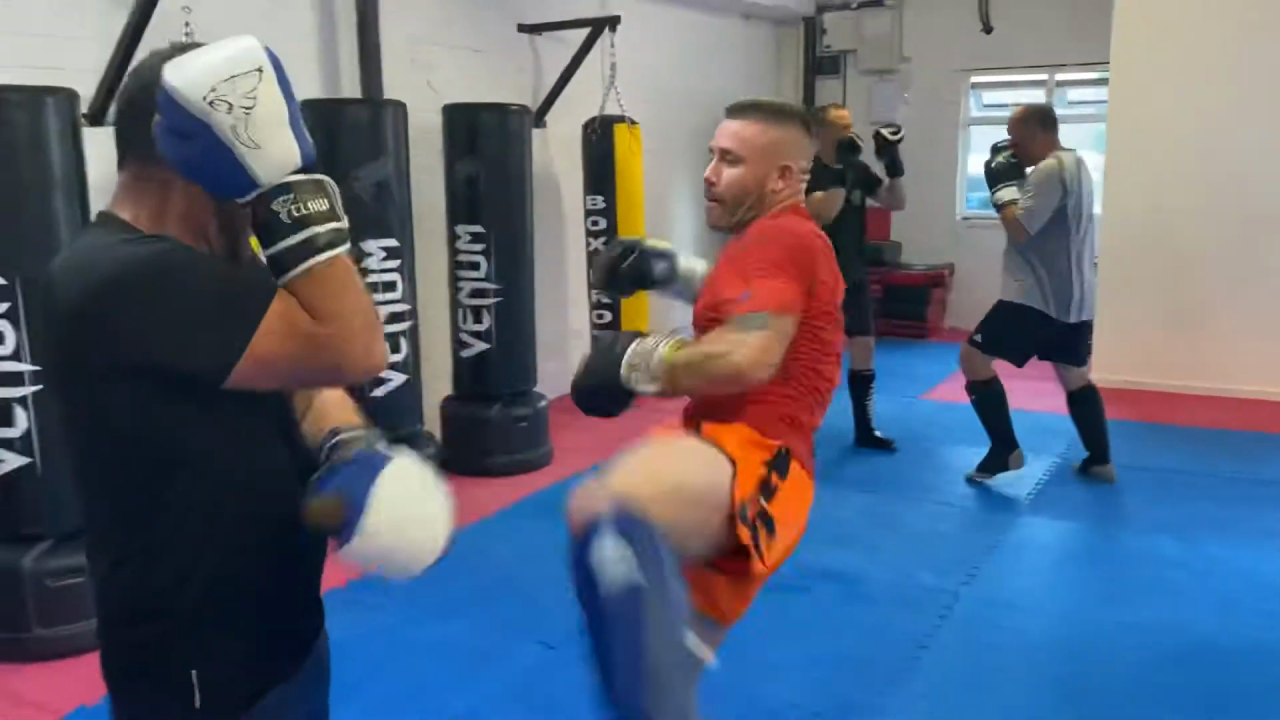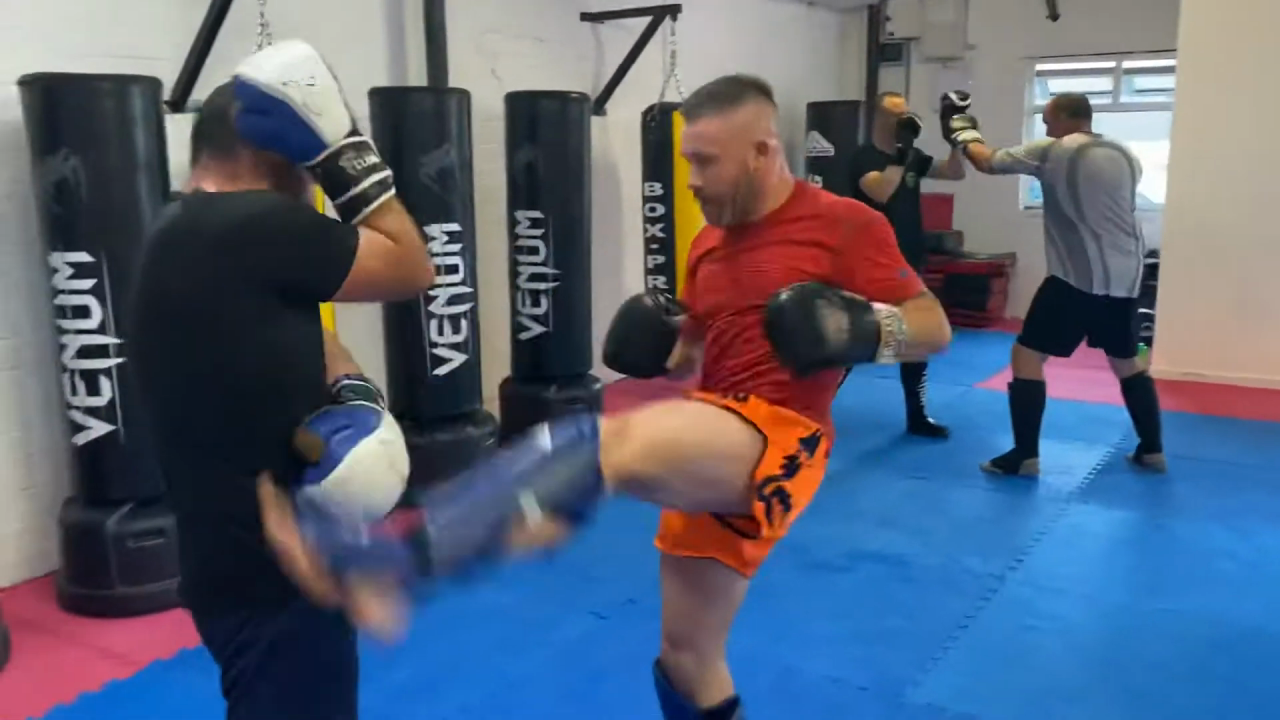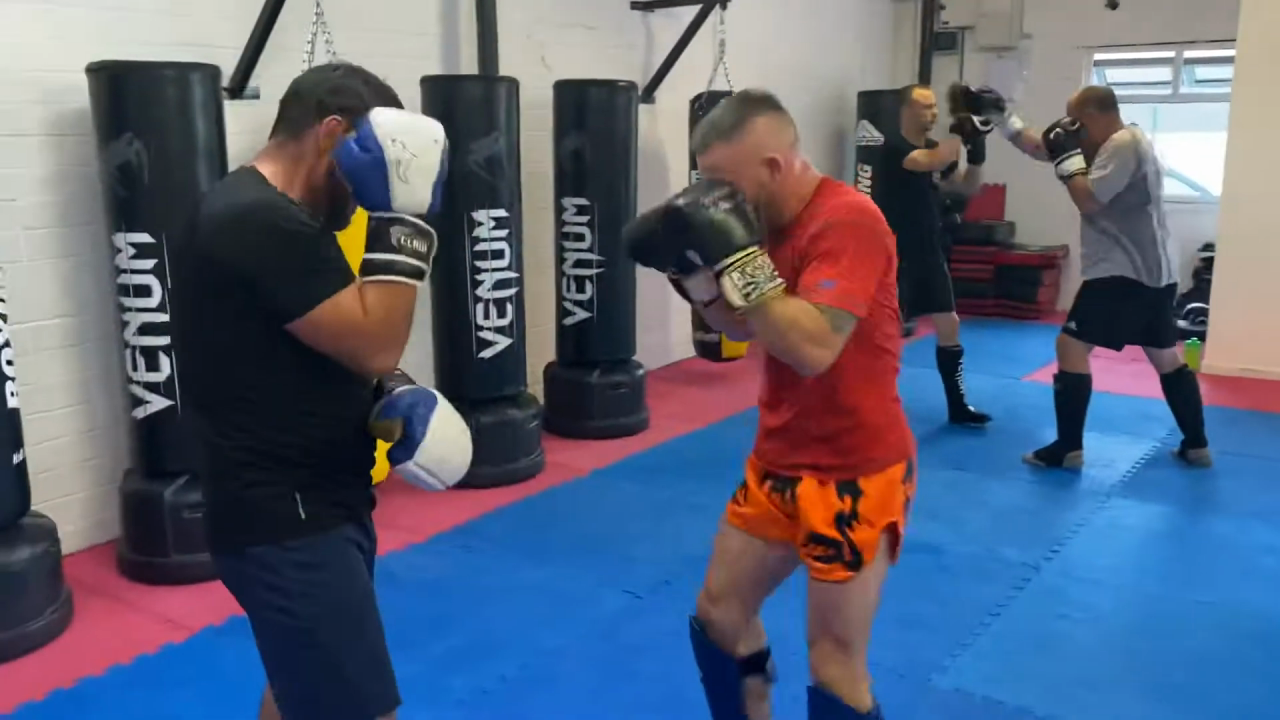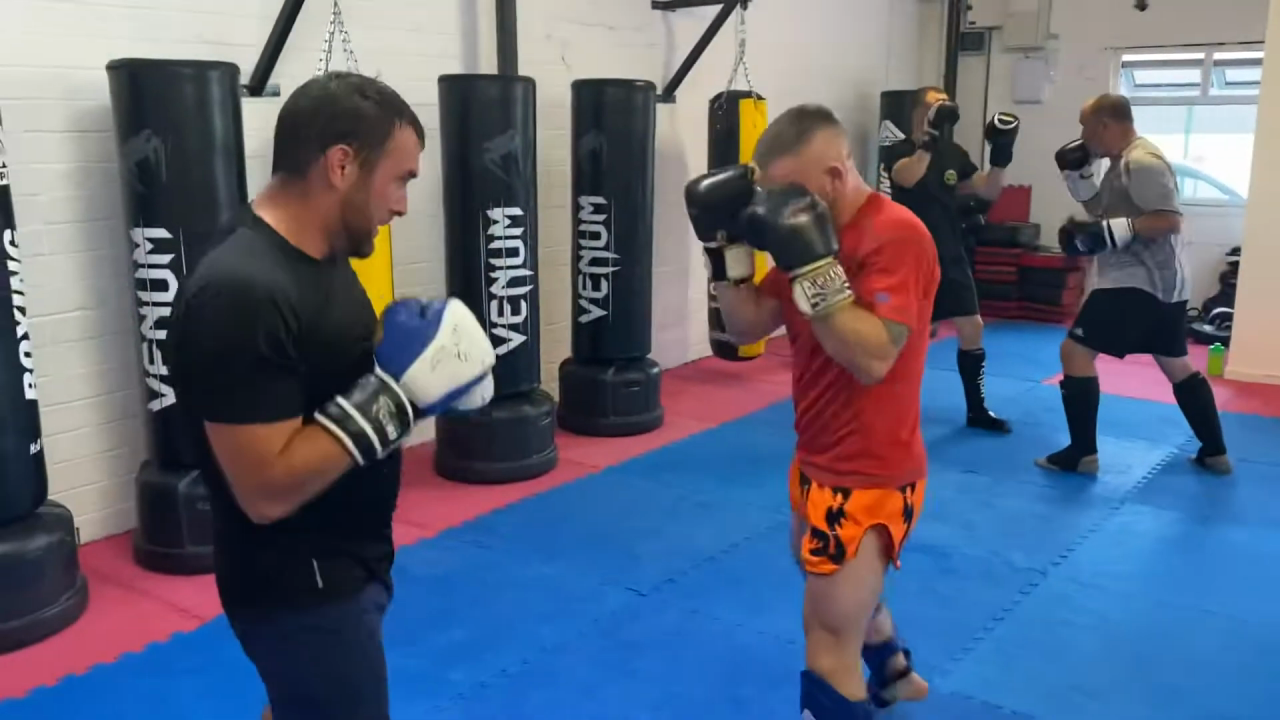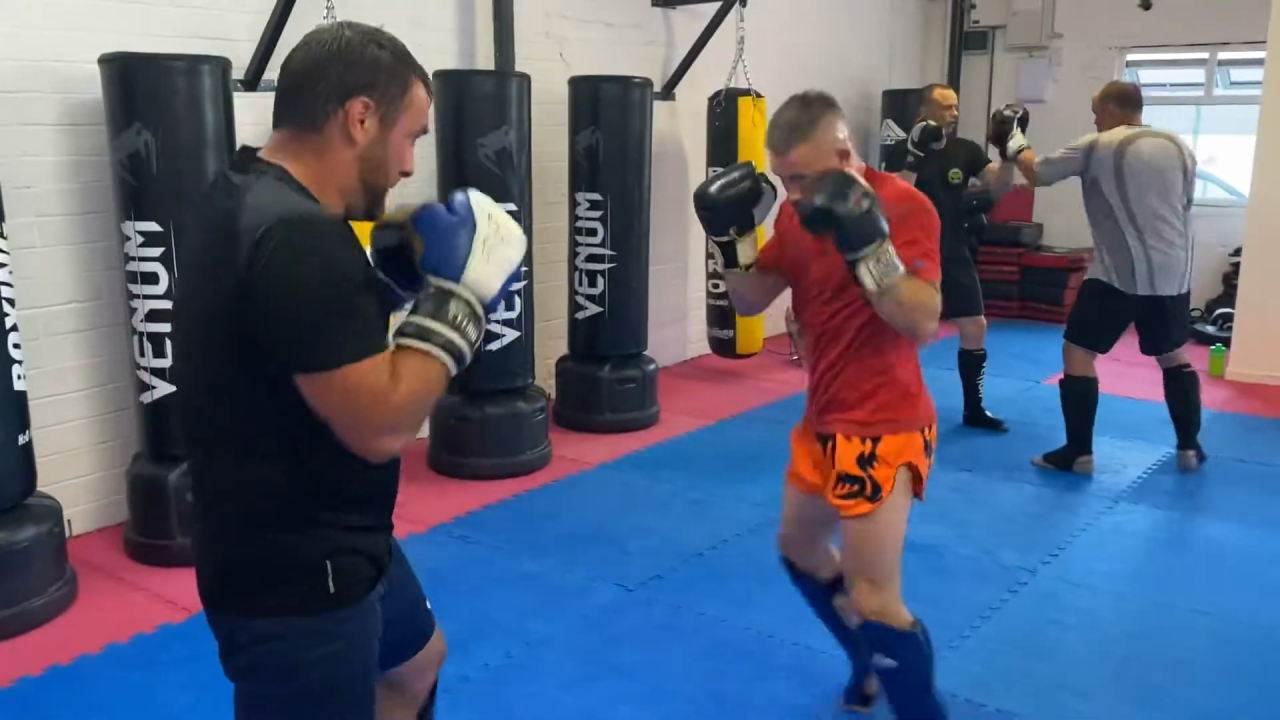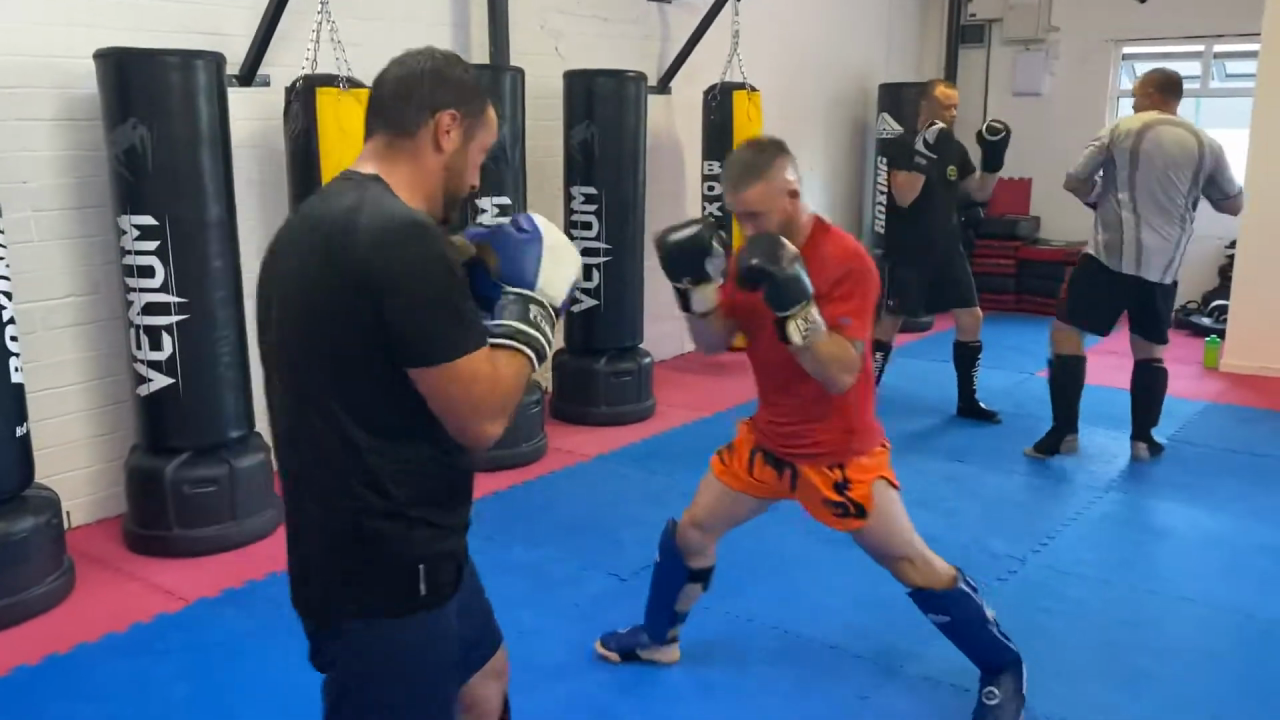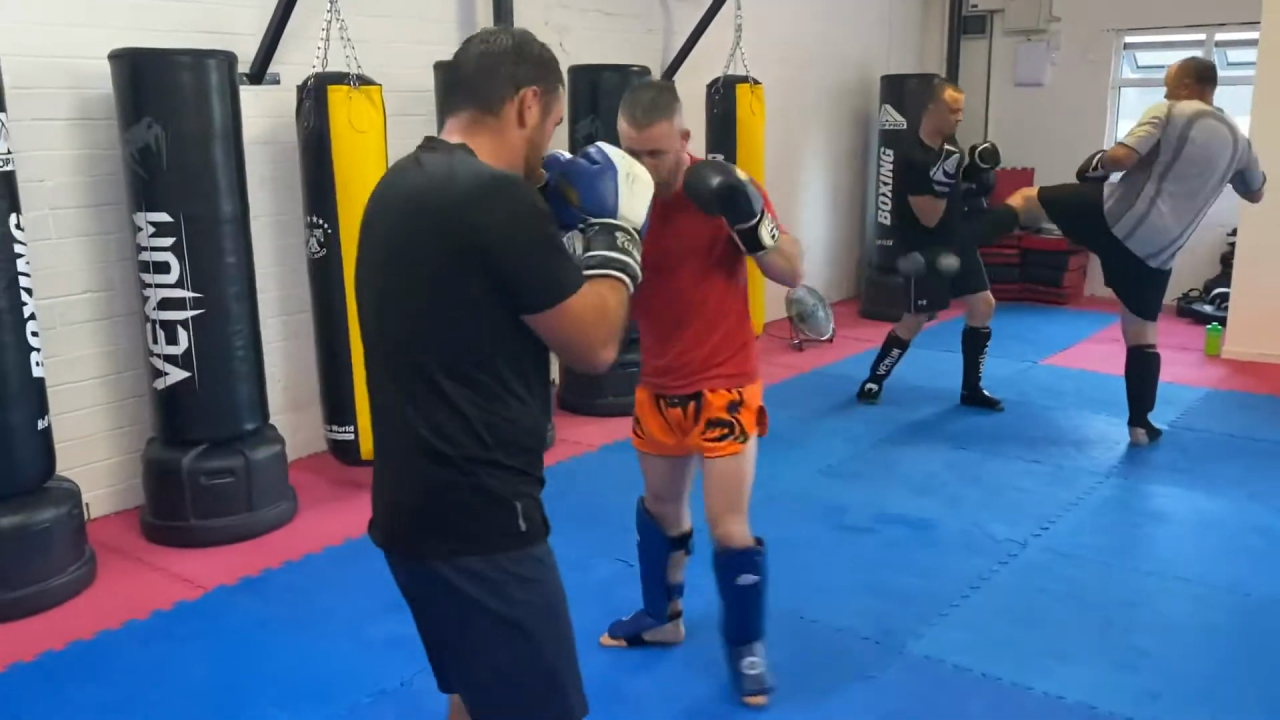
dt=0.3s
person 1, frame 1
left shoulder: (208, 266)
right shoulder: (119, 282)
left elbow: (309, 381)
right elbow: (346, 353)
left wrist: (354, 456)
right wrist: (285, 181)
person 1, frame 2
left shoulder: (199, 239)
right shoulder: (251, 225)
left elbow: (287, 358)
right elbow: (410, 270)
right wrist: (339, 148)
left hip: (259, 547)
right hip: (274, 564)
person 1, frame 3
left shoulder: (264, 215)
right shoulder: (251, 221)
left elbow: (335, 352)
right elbow: (374, 342)
left wrist: (390, 399)
right wrist: (403, 214)
left hip: (307, 507)
right hip: (284, 522)
person 1, frame 4
left shoulder: (315, 254)
right shoulder: (242, 295)
right elbow: (268, 489)
left wrist: (404, 366)
right wrist: (394, 389)
left hip: (342, 556)
right hip: (300, 580)
person 1, frame 5
left shoulder: (251, 192)
right shoulder: (292, 239)
right elbow: (379, 427)
left wrist: (398, 259)
right wrist: (455, 288)
left hip: (336, 544)
right hip: (294, 570)
left knee: (417, 656)
person 1, frame 6
left shoulder: (319, 220)
right shoulder: (401, 238)
right elbow: (479, 418)
left wrist: (466, 285)
right wrist: (528, 297)
left hip: (395, 544)
right hip: (385, 564)
person 1, frame 7
left shoulder: (406, 186)
right shoulder: (493, 197)
right elbow: (594, 345)
left wrist: (545, 218)
right wrist: (614, 226)
left hip: (430, 500)
right hip: (474, 514)
person 2, frame 1
left shoulder: (783, 239)
right shoulder: (768, 245)
left elbow: (748, 359)
left wrist: (637, 363)
right wrist: (665, 265)
left hip: (750, 467)
right hip: (706, 497)
left knee: (605, 509)
person 2, frame 2
left shoulder: (846, 225)
right shoulder: (712, 243)
left elbow: (933, 327)
left wrist: (869, 328)
right wrist: (674, 342)
left hip: (774, 444)
right hip: (725, 476)
left knee: (602, 442)
right knee: (687, 657)
left ankle: (404, 551)
person 2, frame 3
left shoulder: (847, 222)
right shoulder: (766, 224)
left elbow: (813, 348)
right elbow: (743, 327)
left wrist: (737, 256)
right wrist: (691, 267)
left hip: (854, 474)
right hip: (781, 460)
left knee: (834, 665)
right knee: (717, 613)
person 2, frame 4
left shoulder: (896, 236)
right shoulder: (808, 234)
left elbow: (869, 358)
right elbow: (745, 327)
left wrist: (809, 265)
right wrist: (725, 241)
left hip: (869, 476)
right hip: (824, 462)
left knee: (827, 656)
right knee: (844, 588)
person 2, frame 5
left shoulder: (905, 208)
right shoulder: (799, 213)
left elbow: (920, 323)
right elbow: (750, 301)
left wrist: (866, 243)
right wrist: (732, 233)
left hip: (884, 426)
right hip: (825, 419)
left knee: (872, 597)
right knee: (798, 548)
right ankle: (881, 670)
person 2, frame 6
left shoulder: (846, 263)
right shoulder: (748, 254)
left elbow: (840, 375)
right elbow: (713, 340)
left wrist: (791, 304)
right wrist: (695, 279)
left hip: (841, 451)
right hip: (768, 437)
left knee: (913, 567)
right knee: (690, 531)
left ankle: (1001, 665)
right ankle: (657, 635)
person 2, frame 7
left shoulder: (725, 189)
left elbow: (792, 273)
left wrist: (751, 218)
left hip: (724, 385)
right hip: (660, 386)
left knee: (728, 529)
right knee: (662, 507)
left ankle: (746, 647)
right ankle: (660, 616)
person 3, frame 1
left shoulder: (1050, 170)
right shoulder: (1071, 164)
left elbow: (1019, 230)
left wrist: (1003, 186)
right wrist: (1014, 176)
left hip: (1036, 296)
right hip: (1072, 296)
left knee: (973, 359)
right knee: (1074, 376)
left ankle: (1004, 450)
right ankle: (1100, 460)
person 3, frame 2
left shoulder: (1052, 151)
right shoulder: (1124, 156)
left elbow: (988, 162)
left wrist: (960, 126)
left hip: (1077, 278)
right hip: (1124, 278)
left knee: (1026, 357)
right knee: (1127, 362)
left ankle: (1024, 455)
right ankle: (1151, 449)
person 3, frame 3
left shoulder: (1125, 145)
right shoulder: (1111, 143)
left elbow: (1089, 201)
right elbow: (1044, 148)
left wrist: (1068, 156)
right wrist: (1001, 114)
left hip: (1124, 272)
right hip: (1152, 271)
left knee: (1071, 347)
right knee: (1165, 355)
left ankle: (1068, 448)
right ankle: (1197, 444)
person 3, frame 4
left shoulder: (1140, 162)
right shoulder: (1123, 161)
left elbow: (1168, 220)
right elbow: (1106, 211)
left wrist: (1106, 231)
right wrist: (1076, 175)
left hip: (1137, 283)
right hip: (1166, 282)
left knee: (1075, 352)
right knee: (1177, 365)
left ankle: (1083, 452)
right ankle: (1216, 451)
person 3, frame 5
left shoulder: (1095, 147)
right shoulder: (1179, 147)
left elbow: (1037, 173)
left wrist: (1011, 139)
left hip: (1118, 275)
right hip: (1172, 276)
left knee: (1077, 353)
right knee: (1175, 358)
left ankle: (1078, 452)
right ankle: (1189, 447)
person 3, frame 6
left shoulder: (1123, 130)
right shoulder: (1206, 145)
left elbow: (1075, 184)
right elbow: (1232, 205)
left wrist: (1094, 191)
left hip: (1110, 256)
right hip: (1162, 267)
left knee: (1067, 335)
right knee: (1149, 351)
left ankle: (1063, 432)
right ankle: (1142, 438)
person 3, frame 7
left shoulder: (1169, 113)
right shoulder: (1238, 139)
left elbow: (1122, 157)
right elbow: (1255, 193)
left wrist: (1095, 163)
left hip: (1117, 220)
right hip: (1158, 248)
left knee: (1027, 198)
right knee: (1142, 334)
right ankle: (1141, 423)
person 4, frame 1
left shoulder: (855, 167)
right shoulder: (811, 172)
left elbow: (896, 203)
right elbow: (824, 215)
left wrist: (892, 162)
right wrist: (845, 173)
left hip: (853, 276)
left knee: (864, 349)
left ankle: (864, 429)
person 4, frame 2
left shoulder: (911, 156)
right shoulder: (864, 157)
left elbow: (956, 173)
right elbow: (881, 192)
right wrist: (902, 150)
left hip: (906, 265)
left ankle: (917, 417)
person 4, frame 3
left shoulder: (934, 149)
right shoulder: (895, 148)
left elbow: (968, 187)
right elbow: (937, 163)
left wrist: (975, 150)
right wrist: (957, 129)
left hip: (929, 256)
right hip: (895, 257)
left knee: (949, 326)
left ankle: (958, 406)
person 4, frame 4
left shoulder: (955, 153)
right shoulder: (901, 151)
left elbow: (988, 192)
right elbow: (907, 179)
left wrist: (1001, 154)
right wrist: (930, 136)
left hip: (950, 257)
left knee: (972, 328)
left ankle: (977, 410)
person 4, frame 5
left shoulder: (965, 150)
right shoulder: (901, 151)
left elbow: (1002, 185)
right wrist: (915, 154)
left hip: (954, 257)
left knee: (975, 329)
left ankle: (974, 410)
person 4, frame 6
left shoulder: (954, 148)
right shoulder: (903, 146)
left elbow: (980, 194)
right elbow: (901, 197)
left wrist: (993, 159)
right wrist: (923, 153)
left hip: (947, 251)
right hip: (908, 254)
left knee: (970, 321)
right knee: (891, 321)
left ankle: (968, 401)
person 4, frame 7
left shoulder: (948, 143)
right shoulder: (911, 158)
right elbow: (929, 218)
left wrist: (974, 174)
right wrist: (941, 183)
left hip: (956, 241)
right hip: (925, 250)
left knee: (983, 306)
right knee: (916, 320)
left ankle: (971, 388)
right ankle: (874, 380)
